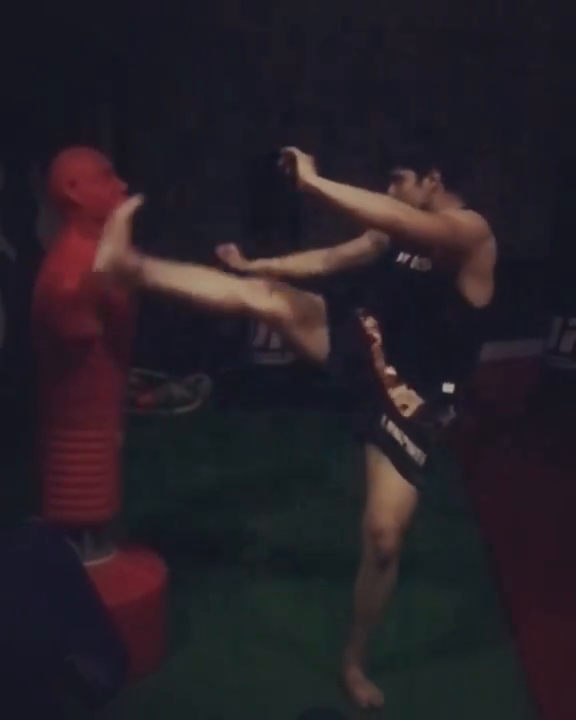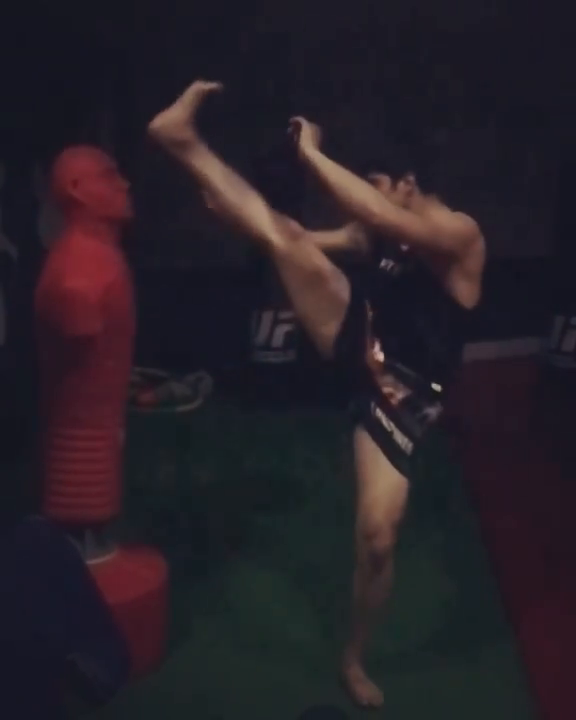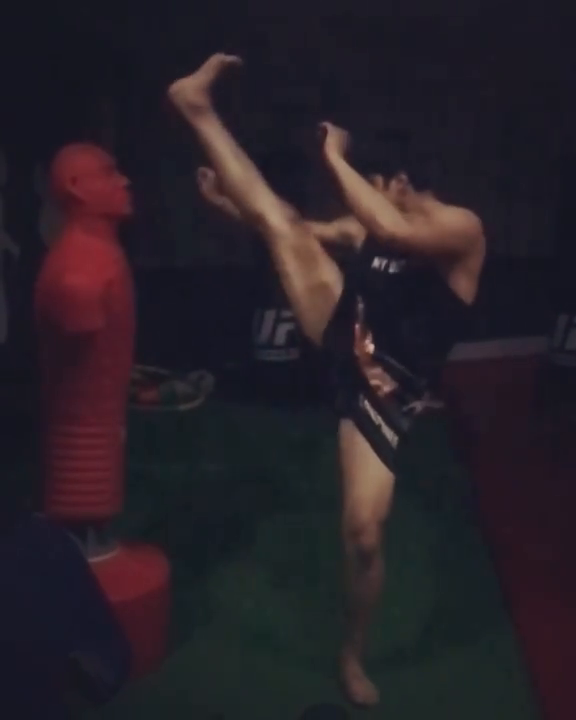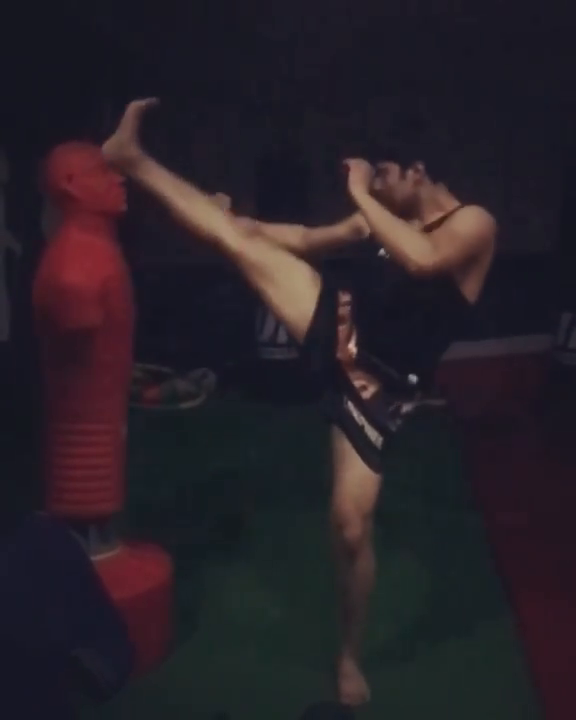
dt=0.5s
person 1, frame 1
left shoulder: (469, 232)
right shoulder: (397, 233)
left elbow: (402, 221)
right elbow: (327, 260)
left wrist: (313, 182)
right wrist: (251, 264)
left hip: (415, 399)
right hip: (368, 349)
left knee: (383, 540)
right knee: (265, 296)
left ankle: (354, 662)
right ankle: (129, 261)
person 1, frame 2
left shoulder: (458, 232)
right shoulder: (377, 231)
left elbow: (386, 216)
right elbow: (306, 240)
left wrist: (312, 154)
right wrist: (233, 207)
left hip: (402, 394)
right hip: (359, 349)
left knee: (378, 538)
right knee: (284, 240)
left ankle: (354, 660)
person 1, frame 3
left shoulder: (461, 227)
right shoulder: (369, 227)
left elbow: (398, 233)
right elbow: (294, 230)
left wrist: (335, 160)
right wrist: (230, 197)
left hip: (385, 389)
right hip: (347, 340)
left knee: (364, 534)
right knee: (276, 218)
left ankle: (351, 658)
person 1, frame 4
left shoulder: (473, 224)
right shoulder: (381, 219)
left elbow: (424, 259)
right elbow: (307, 239)
left wrist: (360, 193)
right wrist: (240, 219)
left hip: (377, 387)
right hip: (338, 330)
left knee: (352, 529)
right knee: (240, 239)
left ankle: (348, 657)
right ankle: (135, 158)
person 2, frame 1
left shoulder: (97, 252)
right shoulder: (73, 270)
right elbow: (78, 360)
left wrist: (127, 387)
left hip: (96, 418)
right hip: (80, 425)
left knee: (89, 522)
right knee: (78, 525)
person 2, frame 2
left shoulder: (100, 251)
right shoulder: (76, 271)
right elbow: (80, 360)
left wrist: (129, 384)
left hip: (98, 418)
right hip: (82, 425)
left knee: (90, 520)
right knee: (80, 525)
person 2, frame 3
left shoulder: (100, 249)
right shoulder: (77, 266)
right elbow: (79, 358)
left wrist: (131, 384)
left hip: (99, 415)
right hip: (84, 422)
left knee: (92, 517)
right knee: (82, 522)
person 2, frame 4
left shoulder: (97, 247)
right shoulder: (73, 265)
right elbow: (80, 356)
left hip: (100, 413)
right hip: (84, 420)
left knee: (94, 517)
right knee: (83, 523)
